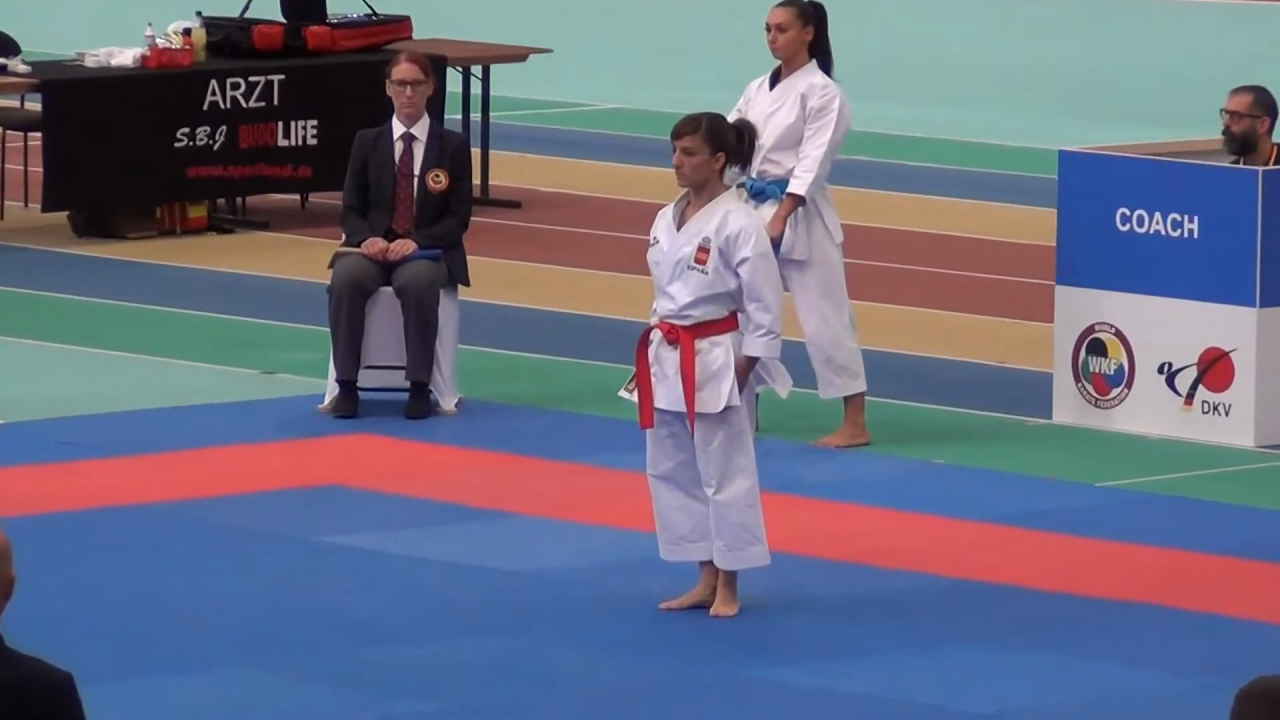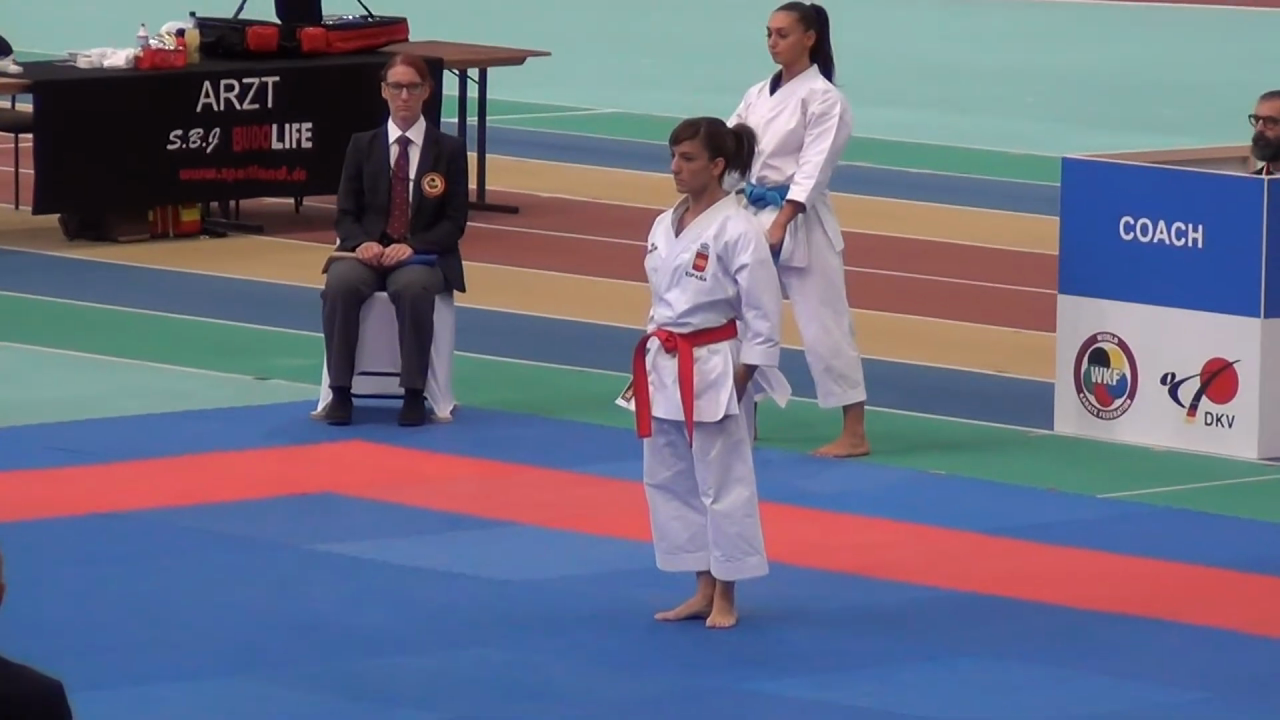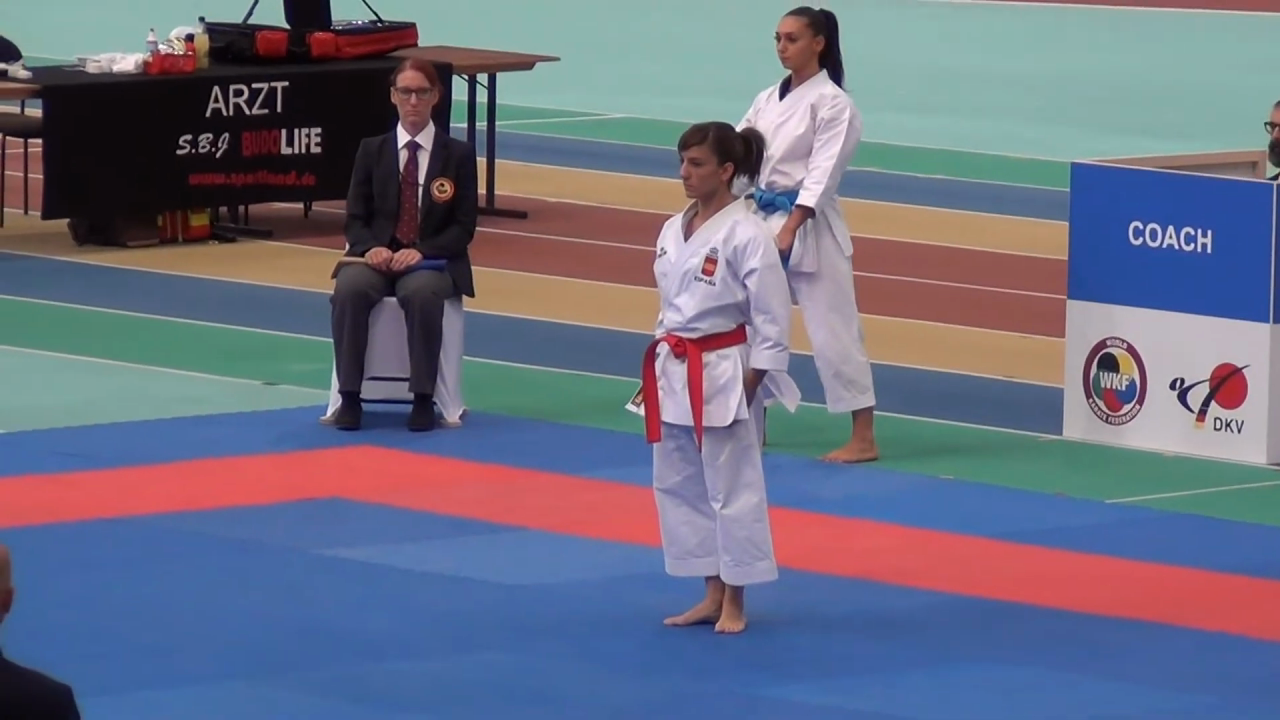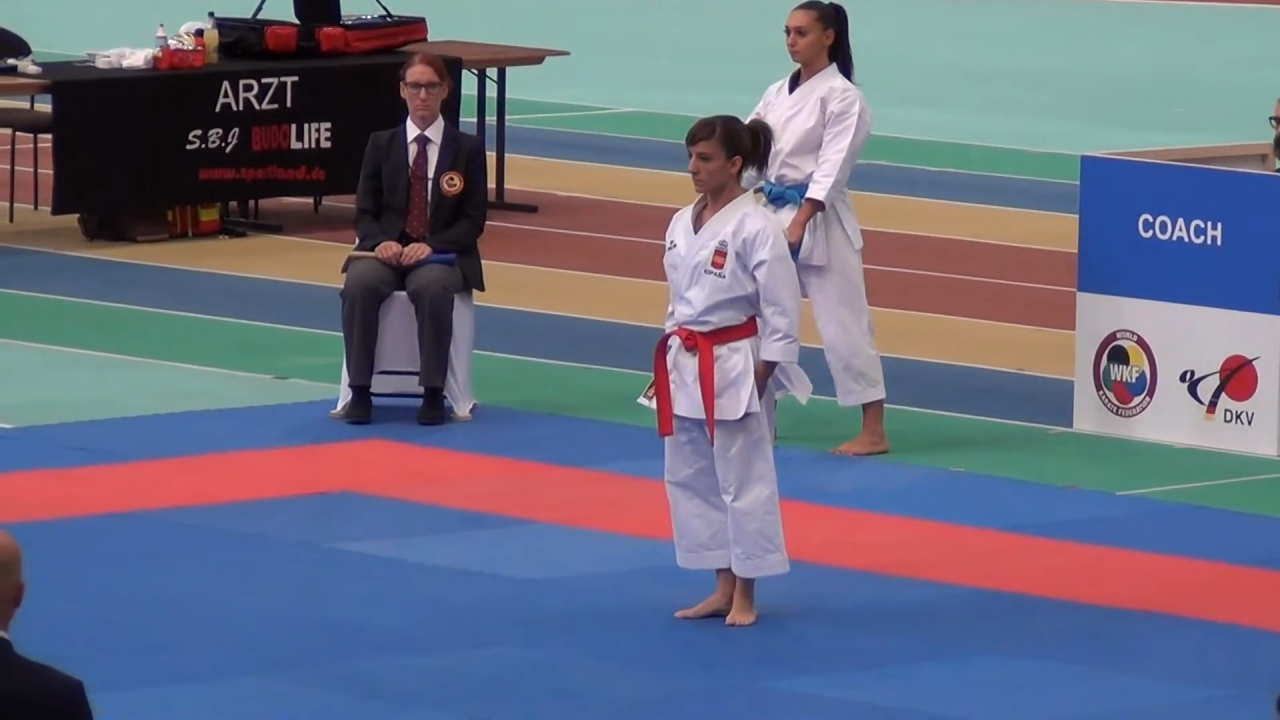
dt=0.4s
person 1, frame 1
left shoulder: (739, 223)
right shoulder: (667, 219)
left elbow: (765, 305)
left wrist: (743, 371)
right wrist: (654, 352)
left hip: (715, 360)
right hip: (667, 359)
left knee: (725, 474)
right knee: (672, 472)
left ankle: (728, 587)
right ankle: (706, 580)
person 1, frame 2
left shoulder: (737, 230)
right shoulder: (664, 225)
left elbow: (763, 313)
left wrist: (742, 379)
right wrist: (650, 361)
left hip: (712, 369)
right hip: (665, 367)
left knee: (723, 484)
right knee: (671, 482)
left ankle: (725, 598)
right ankle: (703, 590)
person 1, frame 3
left shoulder: (747, 235)
right shoulder: (673, 230)
left elbow: (772, 319)
left wrist: (750, 385)
right wrist: (658, 366)
left hip: (722, 374)
right hip: (673, 372)
left knee: (732, 489)
right knee: (680, 486)
left ankle: (734, 603)
right ankle: (712, 595)
person 1, frame 4
left shoulder: (757, 227)
right shoulder: (682, 222)
left elbow: (782, 312)
left wrist: (761, 378)
right wrist: (669, 360)
left hip: (733, 367)
right hip: (684, 366)
left knee: (744, 482)
right knee: (691, 479)
left ankle: (744, 595)
right ankle: (723, 588)
person 2, frame 1
left shoulder: (822, 91)
right shoulder: (758, 89)
left elbow: (812, 162)
left wrist: (780, 218)
left hip: (800, 213)
right hip: (753, 208)
left knee: (823, 315)
left ankle: (855, 423)
person 2, frame 2
left shoulder: (823, 97)
right shoulder: (759, 94)
left elbow: (813, 168)
left wrist: (780, 225)
left hip: (800, 221)
right hip: (753, 215)
left knee: (823, 323)
left ankle: (854, 433)
person 2, frame 3
left shoulder: (833, 103)
right shoulder: (768, 99)
left elbow: (822, 174)
left wrist: (789, 230)
left hip: (810, 227)
right hip: (763, 221)
left knee: (832, 329)
left ankle: (863, 438)
right ankle: (751, 423)
person 2, frame 4
left shoulder: (843, 96)
right shoulder: (777, 93)
left elbow: (832, 167)
left wrist: (799, 223)
left hip: (820, 221)
right hip: (773, 216)
left knee: (842, 323)
left ankle: (874, 431)
right ankle: (761, 417)
person 3, frame 1
left shoulder: (453, 145)
right shoulder: (366, 142)
left elbow: (459, 217)
right elbow: (350, 210)
left wrist: (416, 241)
right wrist: (366, 238)
left hip: (428, 251)
right hip: (373, 246)
left knee: (417, 283)
right knee: (345, 279)
left ankle: (419, 386)
right ankle: (346, 385)
person 3, frame 2
left shoulder: (450, 149)
right shoulder: (362, 145)
left elbow: (454, 222)
right elbow: (345, 213)
left wrist: (413, 246)
right wrist: (362, 242)
left hip: (424, 256)
right hip: (368, 250)
left knee: (412, 288)
right knee: (340, 284)
left ankle: (414, 394)
right ankle: (340, 392)
person 3, frame 3
left shoulder: (459, 154)
right shoulder: (371, 150)
left elbow: (464, 227)
right elbow: (355, 218)
left wrist: (422, 251)
right wrist: (371, 247)
left hip: (432, 261)
right hip: (378, 256)
left knee: (421, 294)
right knee: (349, 289)
left ankle: (423, 398)
right ankle: (349, 396)
person 3, frame 4
left shoulder: (468, 147)
right shoulder: (380, 143)
left elbow: (473, 220)
right elbow: (364, 212)
left wrist: (431, 245)
right wrist: (380, 242)
left hip: (442, 254)
right hip: (387, 249)
left knee: (431, 288)
right knee: (358, 284)
left ankle: (433, 393)
right ankle: (360, 391)
